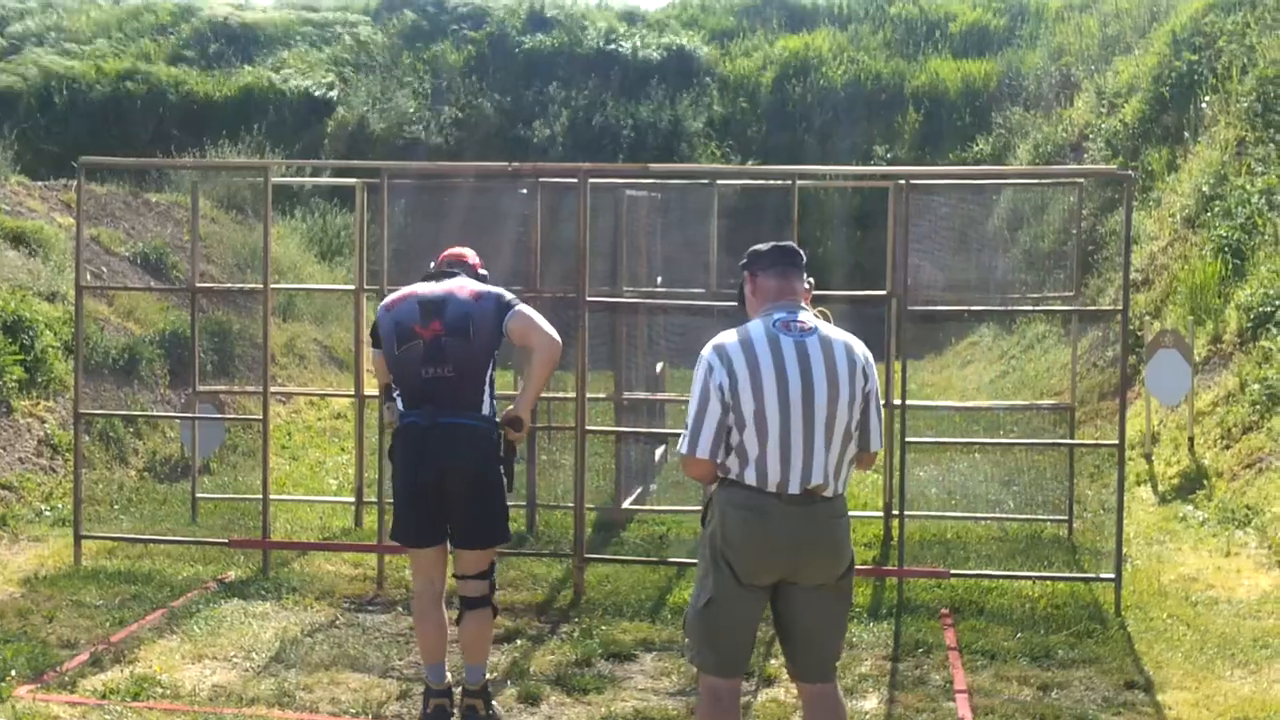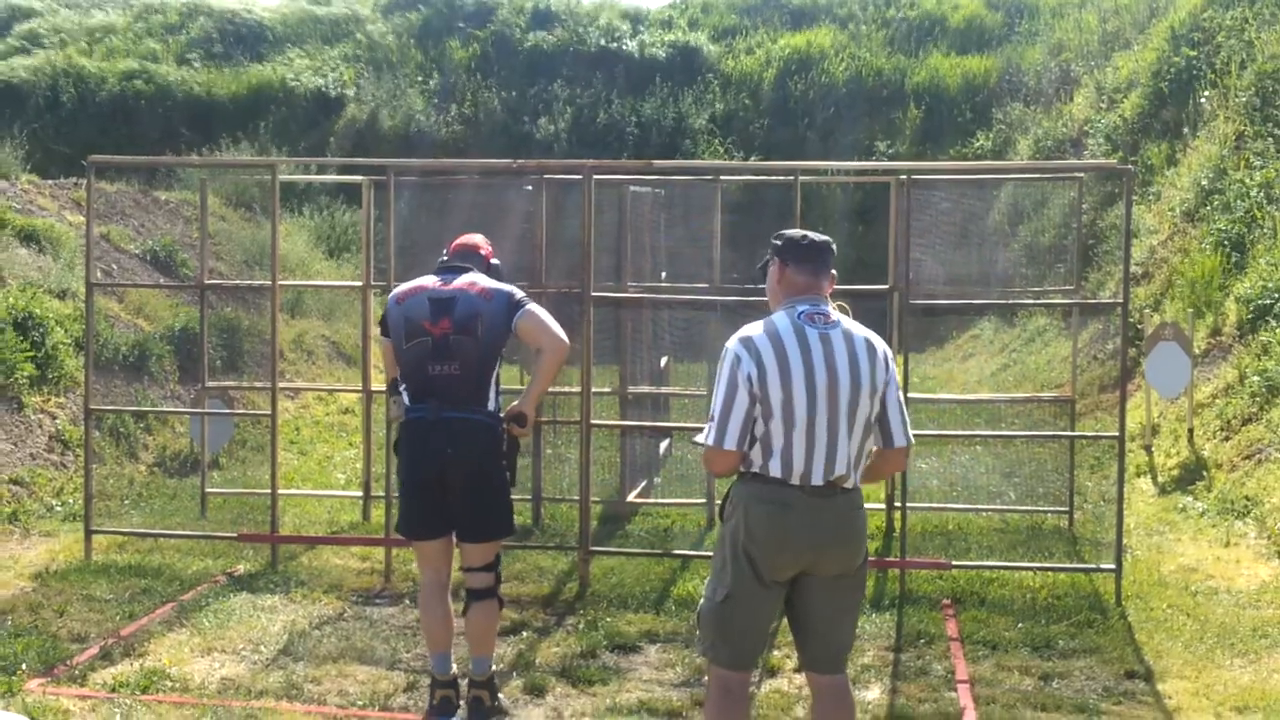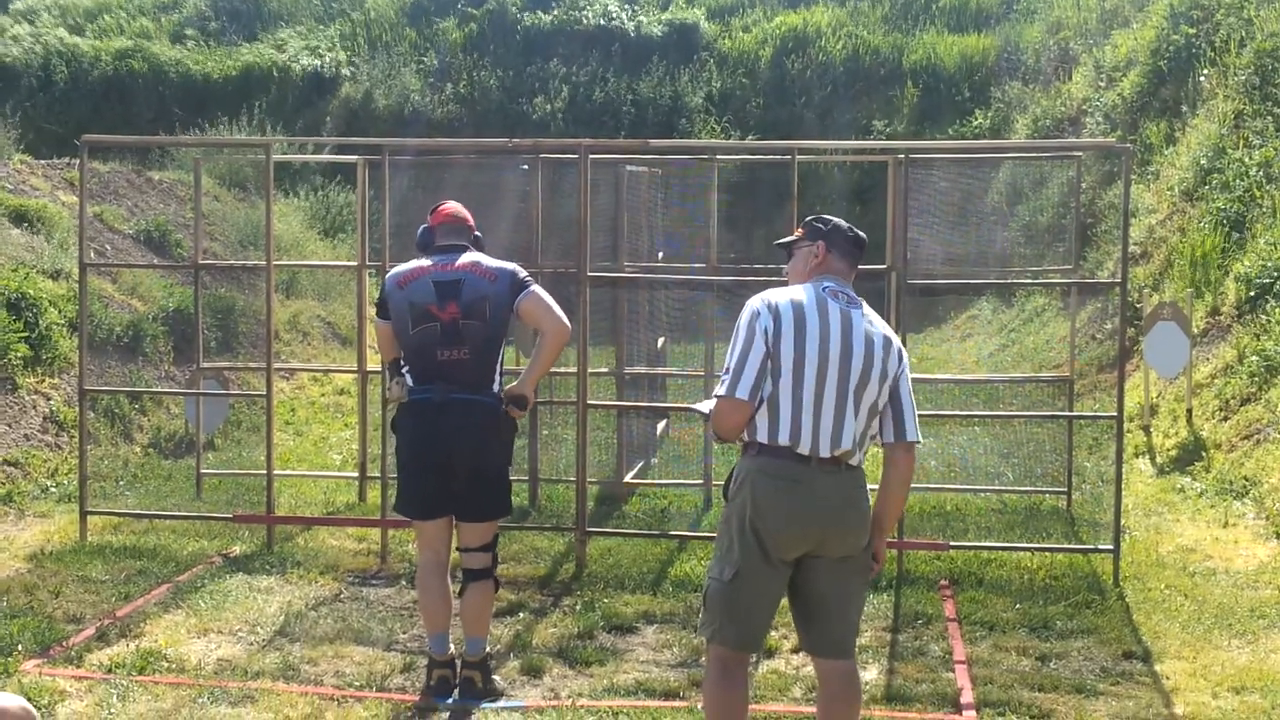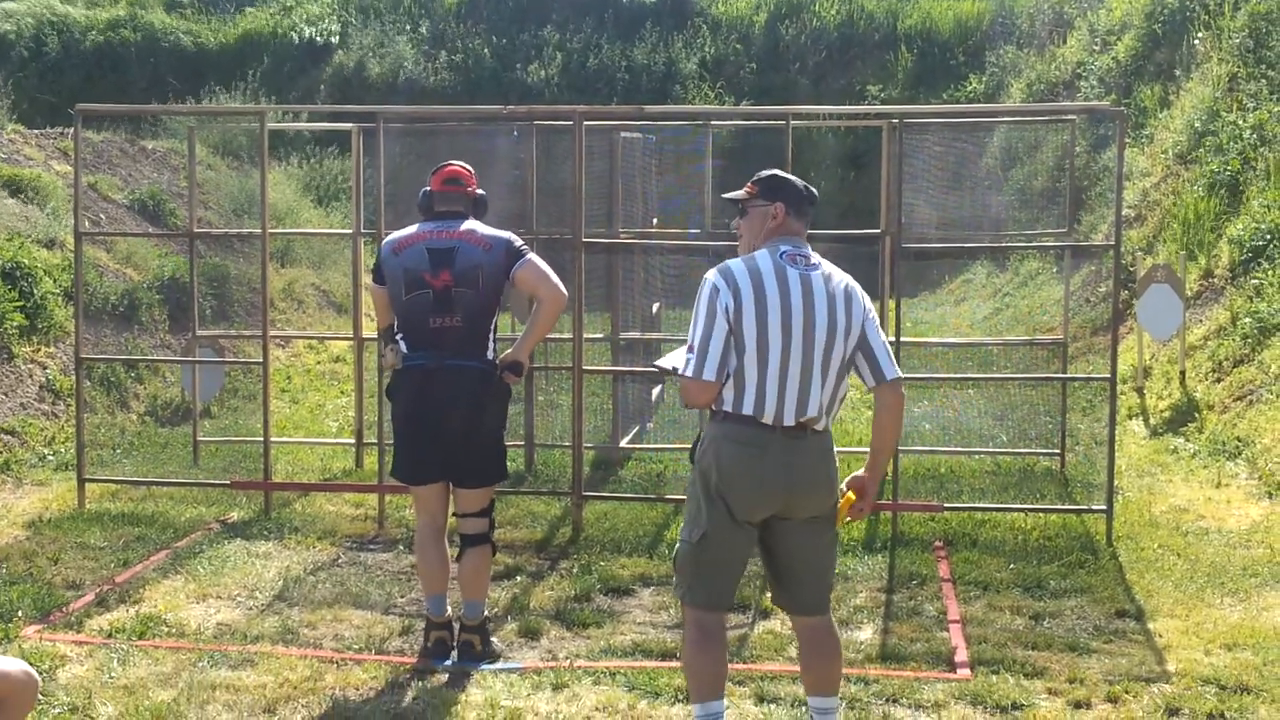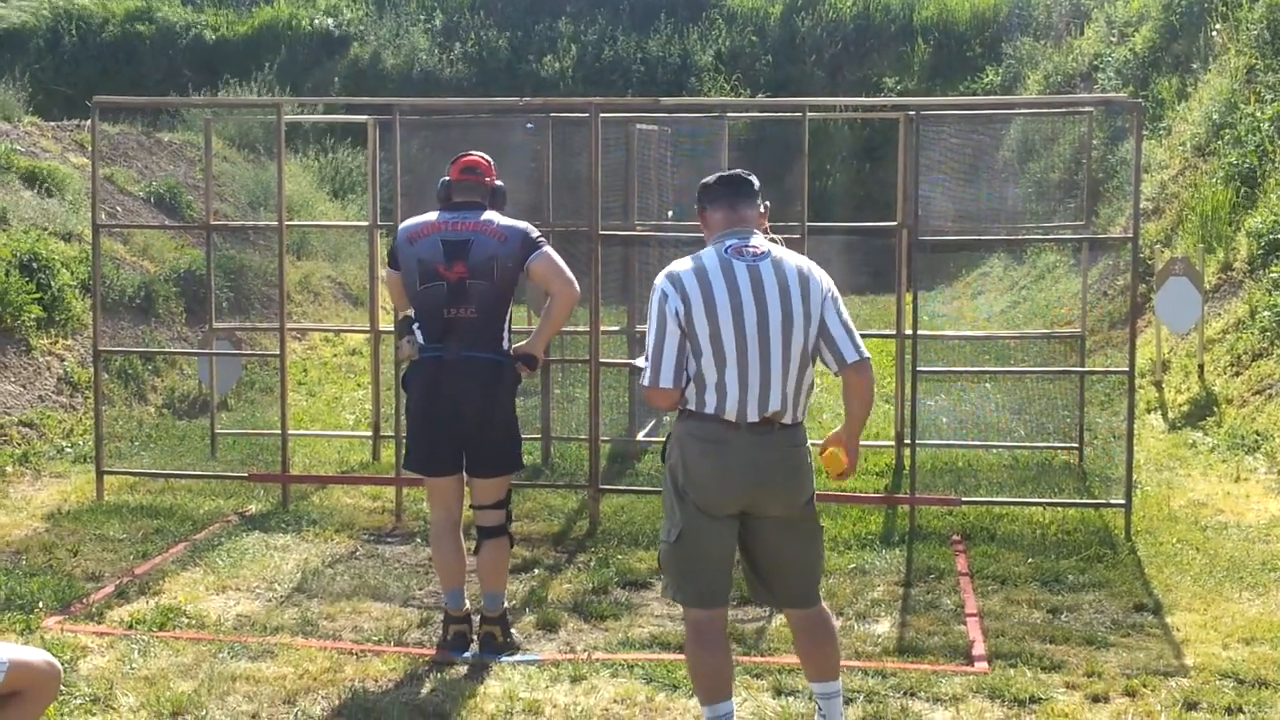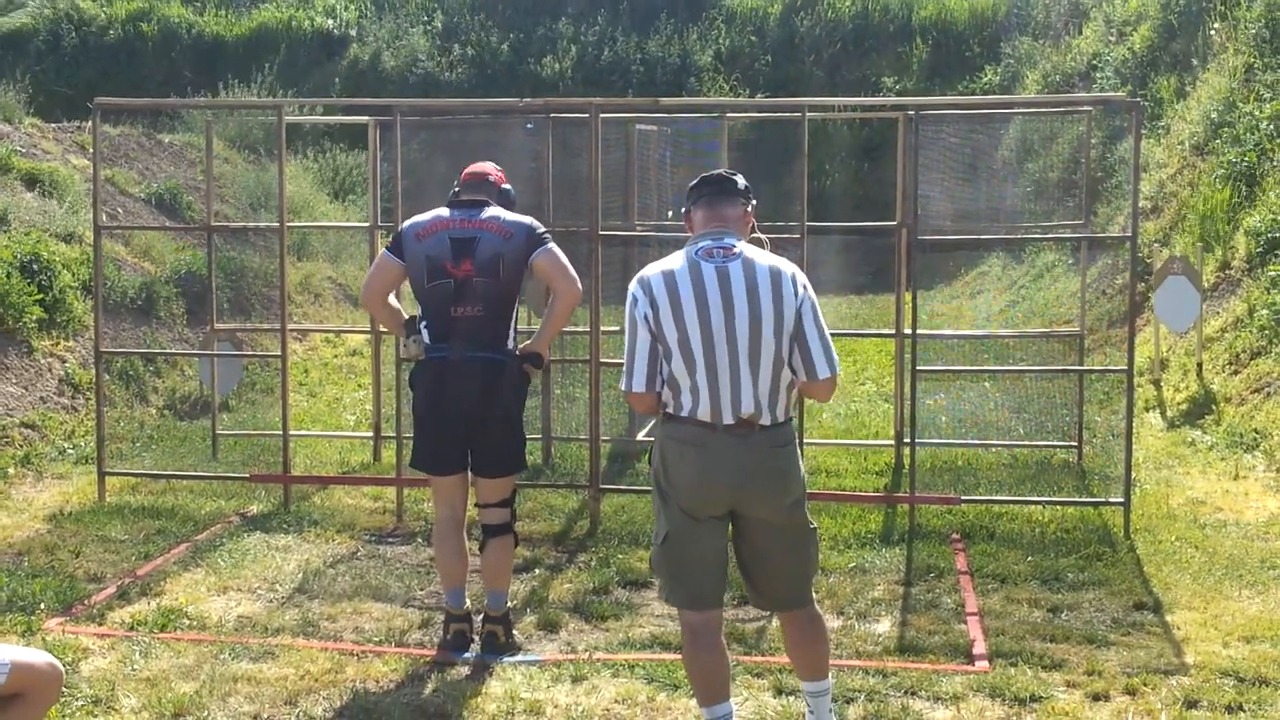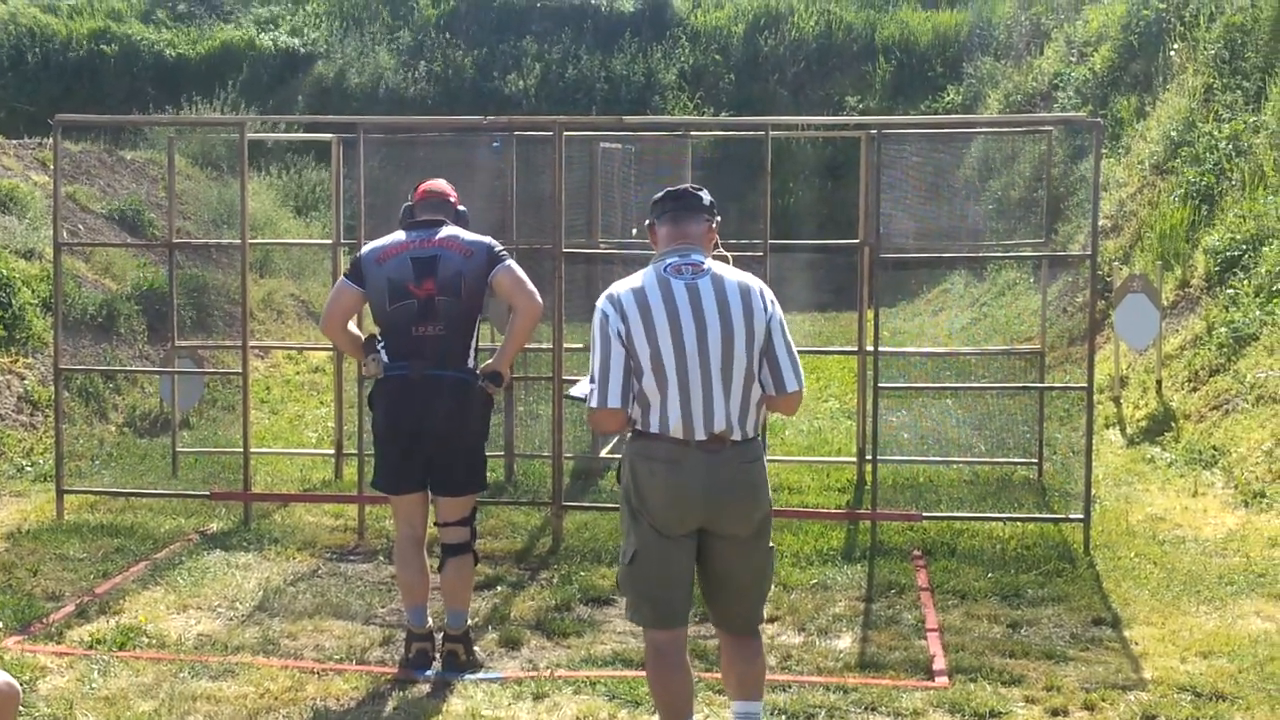
dt=0.7s
person 1, frame 1
left shoulder: (725, 351)
right shoulder: (854, 353)
left elbow: (698, 466)
right elbow: (867, 456)
left hip: (745, 522)
right hip: (823, 526)
left knee: (720, 676)
right knee: (819, 679)
person 1, frame 2
left shoulder: (749, 344)
right shoulder: (872, 348)
left elbow: (721, 461)
right elbow: (896, 457)
left wrist: (753, 451)
left hip: (765, 516)
right hip: (841, 519)
left knee: (729, 669)
right knee: (830, 671)
person 1, frame 3
left shoulder: (769, 309)
right shoulder: (885, 338)
left elbow: (730, 416)
right elbow: (902, 454)
left wrist: (723, 428)
right wrist: (878, 536)
left hip: (769, 488)
right hip: (844, 499)
left knee: (727, 647)
right knee: (836, 655)
person 1, frame 4
left shoulder: (728, 279)
right shoulder: (846, 291)
left elbow: (699, 391)
right elbow: (890, 392)
left wrist: (683, 387)
right wrist: (873, 474)
left hip: (735, 456)
right hip: (810, 460)
left knee: (703, 611)
right knee: (812, 613)
person 1, frame 5
left shoulder: (678, 280)
right shoulder: (807, 275)
left elbow: (661, 395)
right elbow: (859, 373)
right wrist: (851, 437)
left hip: (705, 453)
right hip: (783, 453)
left knee: (704, 611)
right knee: (803, 601)
person 1, frame 6
left shoulder: (651, 283)
right shoulder: (785, 277)
left elbow: (641, 399)
right elbow: (822, 386)
left hip: (689, 456)
right hip: (769, 454)
left knee: (698, 613)
right knee: (795, 600)
person 1, frame 7
left shoulder: (620, 301)
right shoulder: (753, 292)
left elbow: (608, 419)
right elbow: (788, 400)
left hip: (659, 473)
right hip: (738, 470)
left knee: (663, 630)
right knee: (740, 624)
person 2, frame 1
left shoulder: (390, 307)
right shoulder: (490, 298)
left elbow: (383, 380)
right elbow: (549, 343)
right wrist: (523, 407)
left hip: (412, 447)
right hip: (471, 446)
left knee: (427, 581)
right knee: (476, 580)
person 2, frame 2
left shoulder: (400, 298)
right shoulder: (500, 294)
left elbow: (392, 371)
right elbow: (556, 343)
right wrist: (527, 403)
left hip: (418, 441)
right hip: (475, 441)
left knee: (432, 572)
right knee: (482, 573)
person 2, frame 3
left shoulder: (397, 280)
right shoulder: (502, 274)
left elbow: (387, 353)
right elbow: (558, 326)
right wrist: (525, 386)
left hip: (420, 423)
right hip: (479, 422)
left knee: (431, 554)
right knee: (478, 553)
left ankle: (440, 667)
right ankle: (474, 669)
person 2, frame 4
left shoulder: (393, 246)
right shoulder: (498, 243)
left elbow: (383, 317)
right elbow: (554, 294)
right wrist: (520, 353)
left hip: (415, 390)
right hip: (474, 389)
left knee: (428, 519)
right knee: (475, 519)
left ankle: (437, 629)
right ankle: (473, 632)
person 2, frame 5
left shoulder: (409, 233)
right shoulder: (514, 233)
left elbow: (400, 303)
right elbow: (566, 289)
right wrist: (533, 347)
left hip: (430, 380)
right hip: (489, 379)
left knee: (444, 511)
right knee: (492, 511)
left ankle: (456, 621)
right ankle: (493, 623)
person 2, frame 6
left shoulder: (415, 229)
right shoulder: (520, 229)
left elbow: (372, 294)
right elbow: (569, 288)
right wrist: (538, 347)
left hip: (436, 379)
right hip: (495, 378)
left knee: (447, 510)
right knee: (497, 510)
left ankle: (456, 621)
right ankle: (496, 623)
person 2, frame 7
left shoulder: (374, 254)
right shoulder: (478, 248)
left elbow: (332, 323)
right elbow: (530, 304)
right wrist: (499, 365)
left hip: (397, 399)
right hip: (456, 398)
left knee: (408, 530)
right knee: (457, 528)
left ankle: (418, 640)
right ankle: (457, 641)
